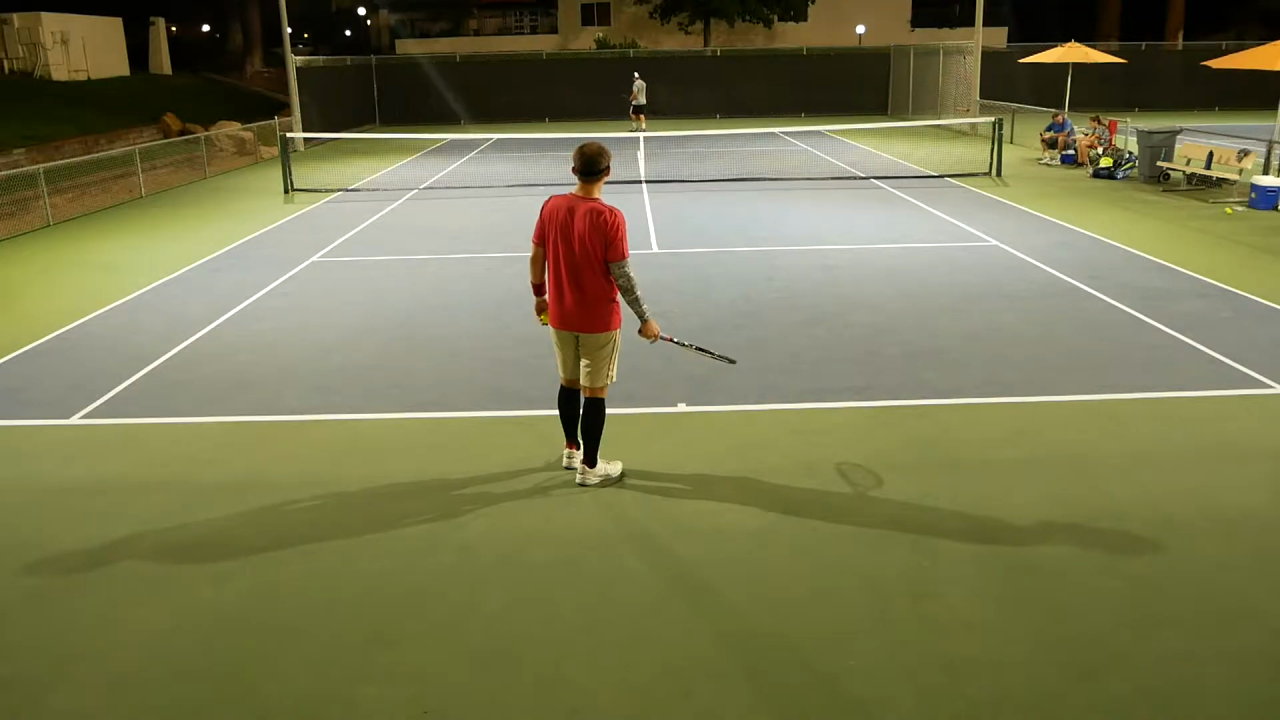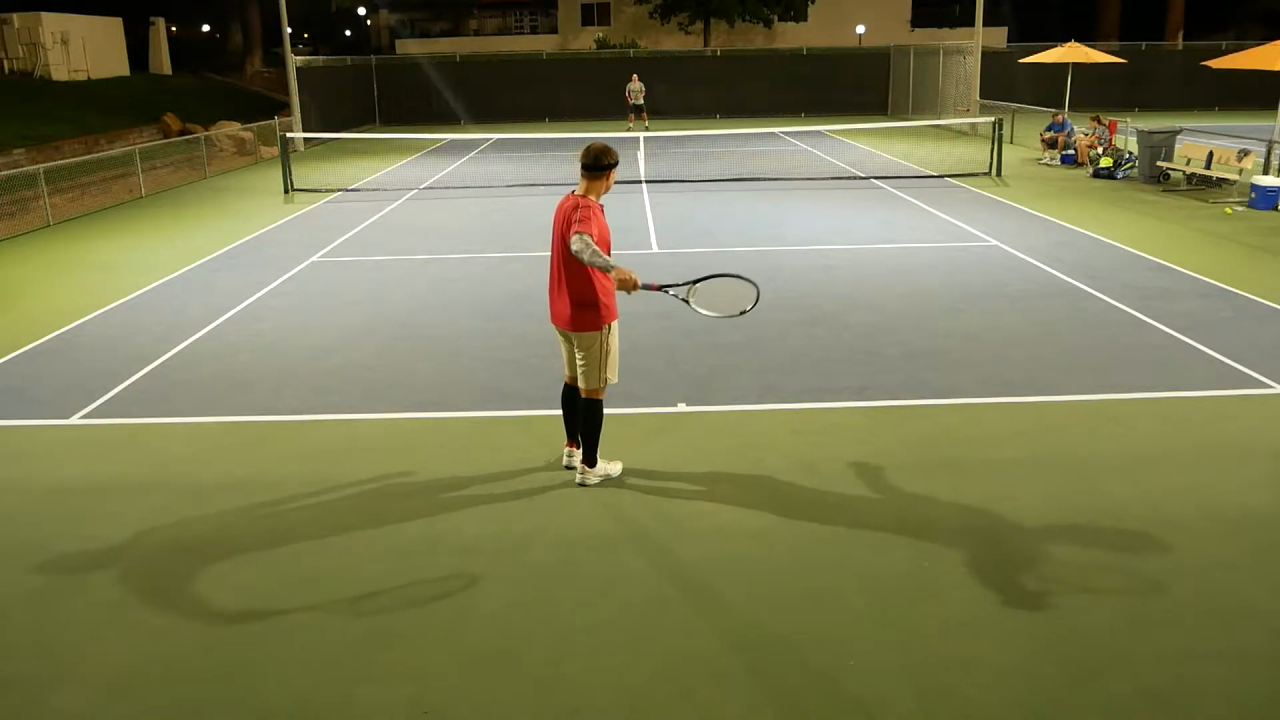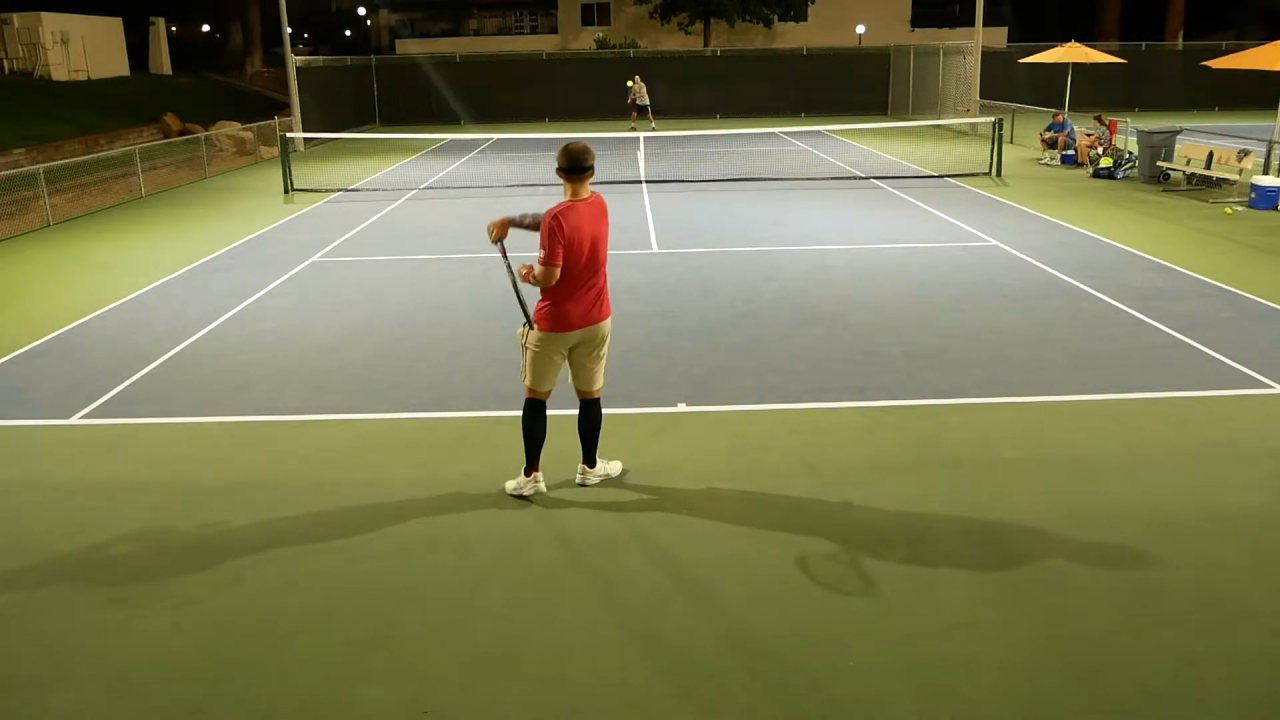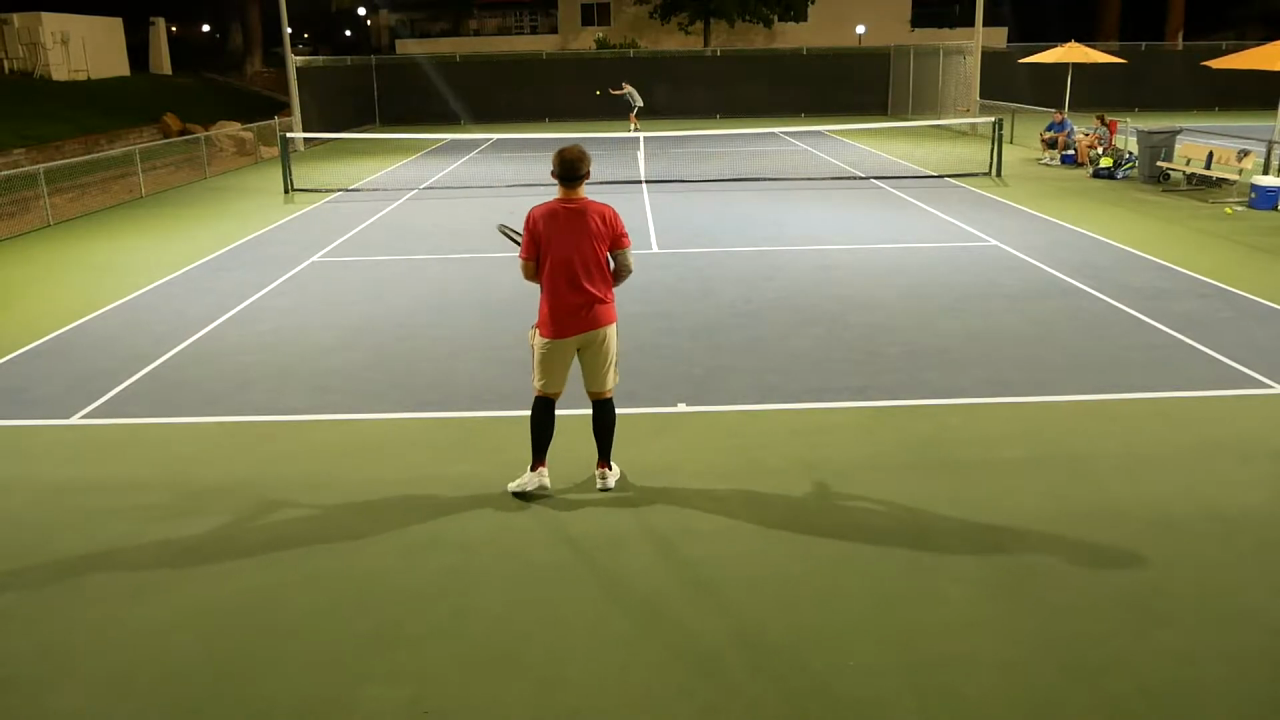
dt=1s
person 1, frame 1
left shoulder: (551, 207)
right shoulder: (610, 217)
left elbow: (536, 257)
right elbow: (621, 276)
left wrist: (539, 295)
right wrist: (645, 318)
left hip: (561, 316)
right hip: (599, 320)
left knee: (569, 383)
right knee: (595, 391)
left ankle: (571, 449)
right ankle: (589, 466)
person 1, frame 2
left shoulder: (569, 201)
right shoulder: (586, 208)
right elbow: (581, 246)
left wrist: (610, 269)
right wrist: (614, 270)
left hip: (564, 313)
right hip: (591, 316)
left knee: (572, 381)
right knee: (593, 392)
left ankle: (572, 448)
right ankle: (589, 466)
person 1, frame 3
left shoulder: (555, 218)
right shoulder: (599, 204)
left elbow: (549, 278)
left wrist: (529, 275)
right wrist: (510, 220)
left hip: (553, 323)
right hip: (595, 321)
left knee: (536, 397)
right knee: (590, 395)
left ankle: (531, 475)
right ankle: (589, 467)
person 1, frame 4
left shoulder: (537, 217)
right shoulder: (606, 215)
left elbow: (529, 272)
right elbow: (625, 268)
left hip: (555, 325)
right hip: (599, 321)
left knee: (545, 396)
right knee: (602, 395)
left ankle: (537, 470)
right ankle: (605, 469)
